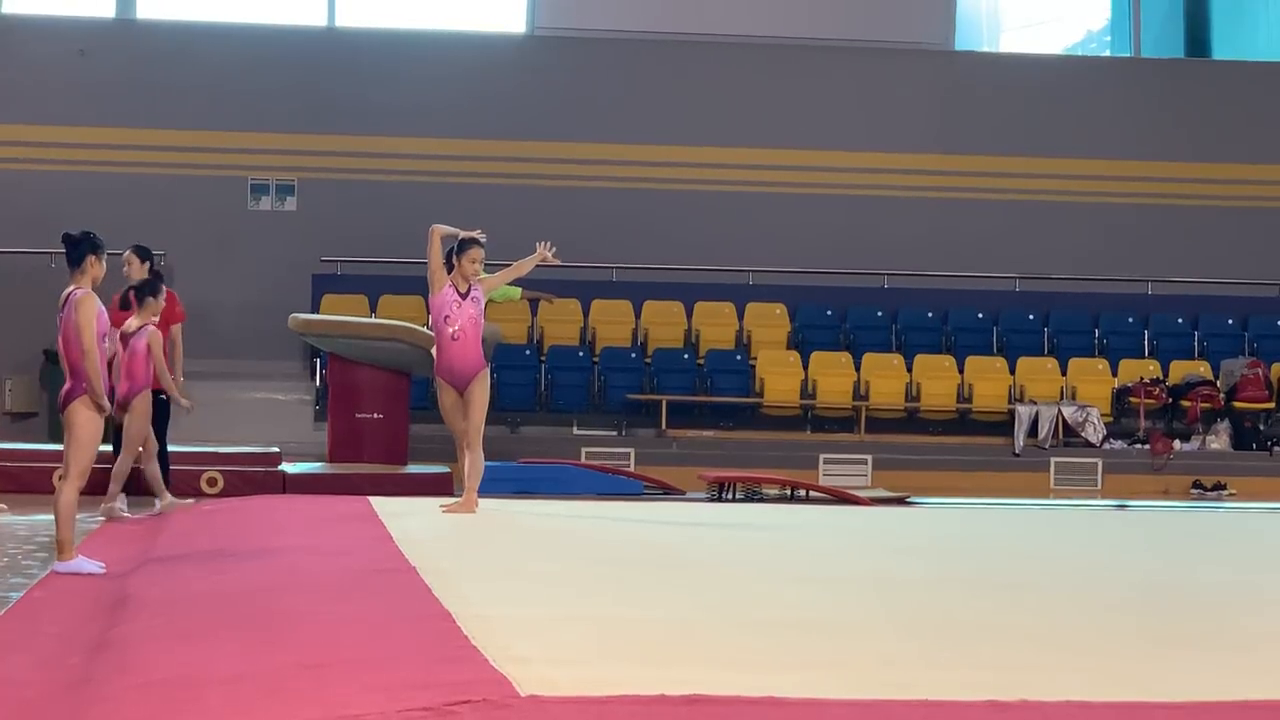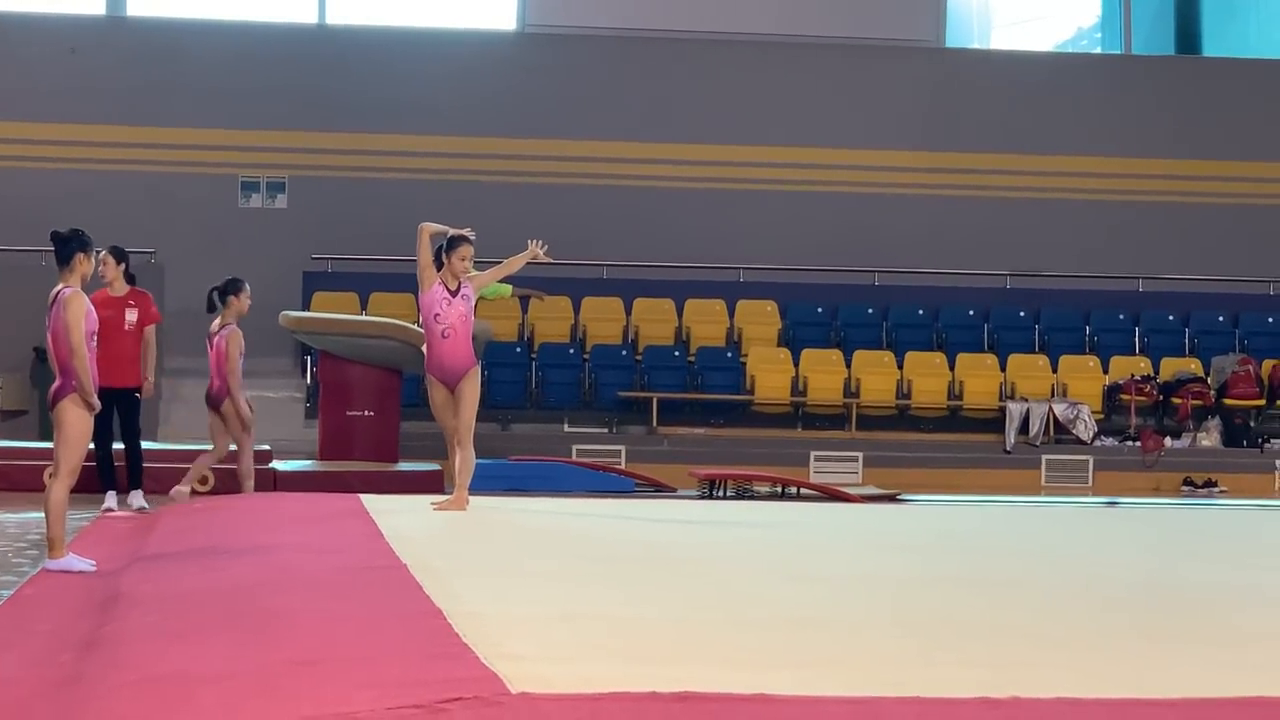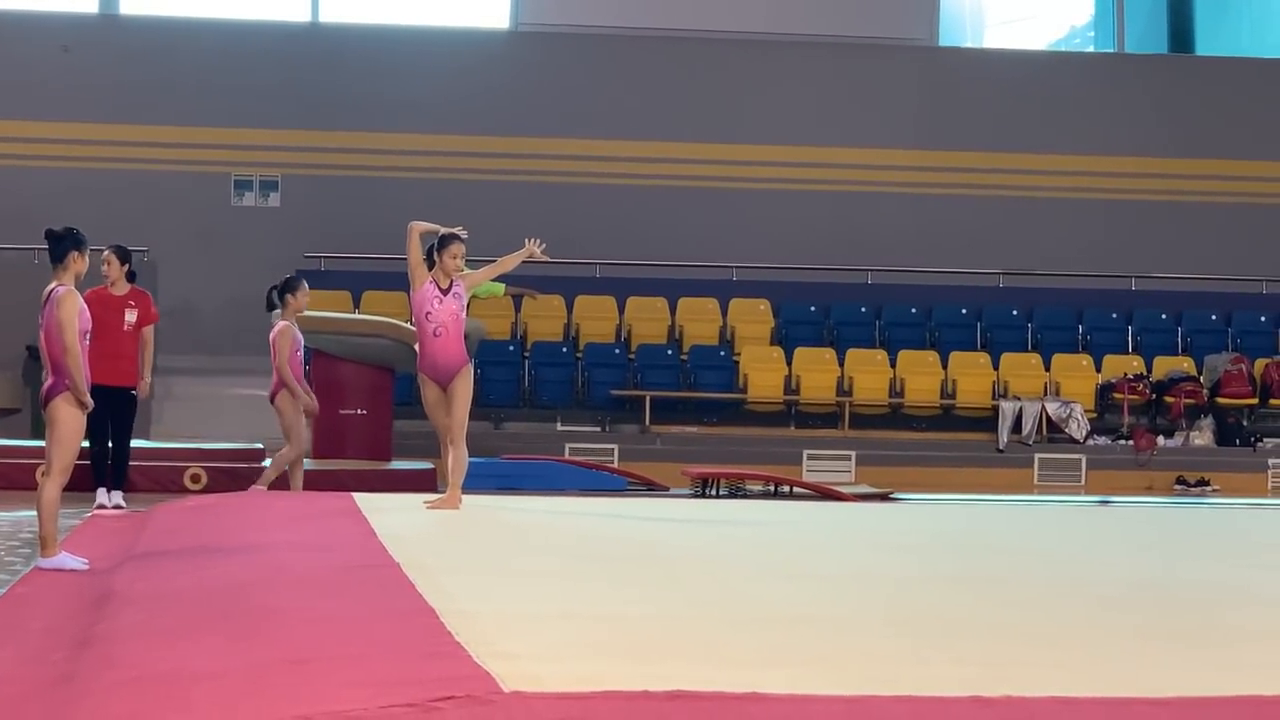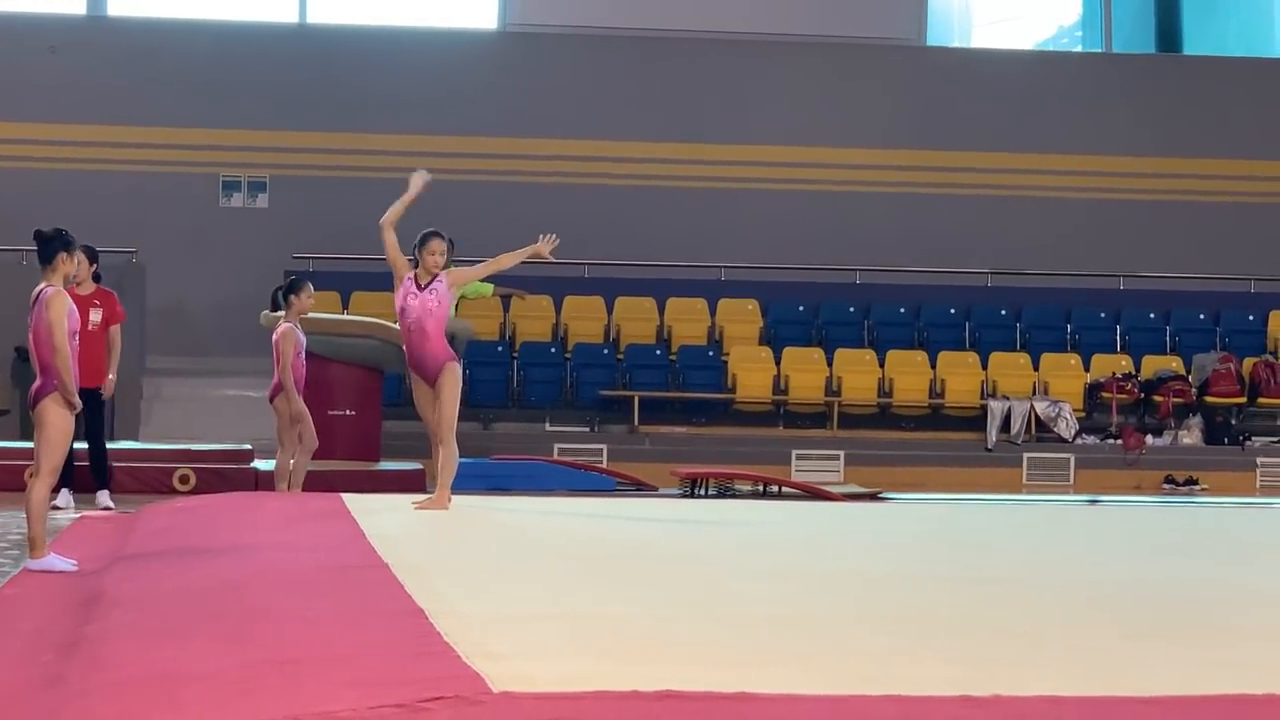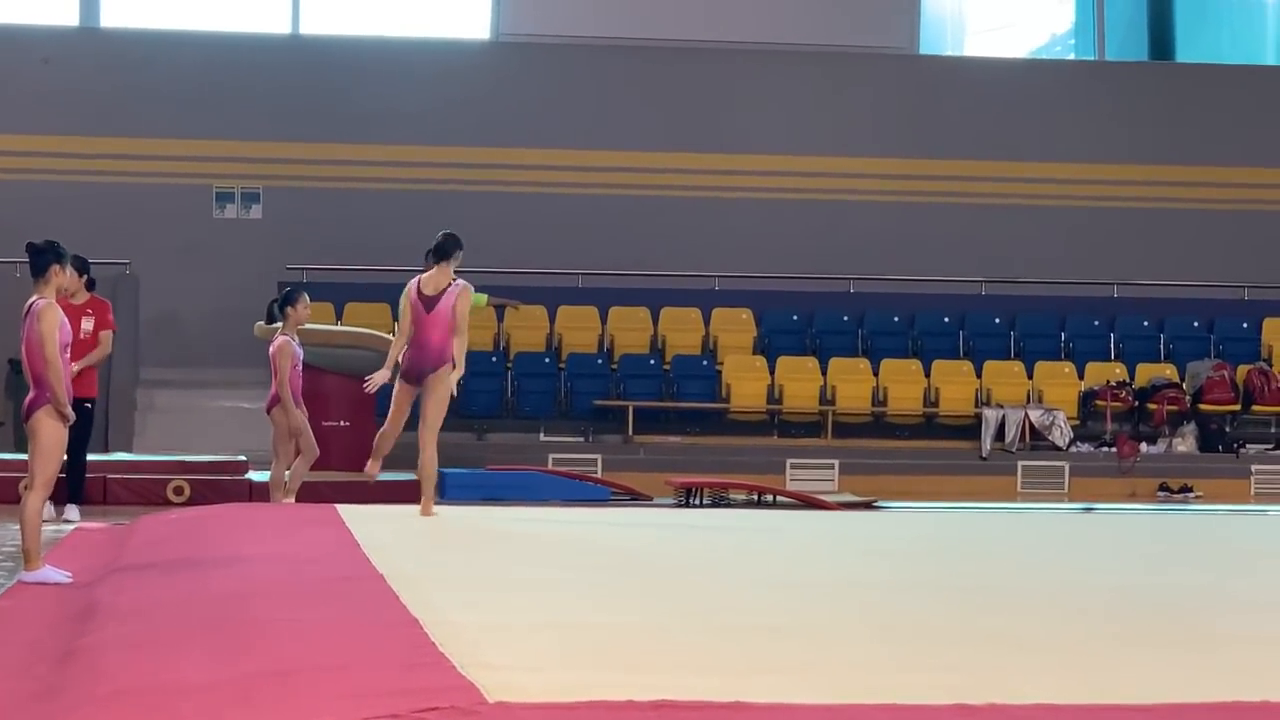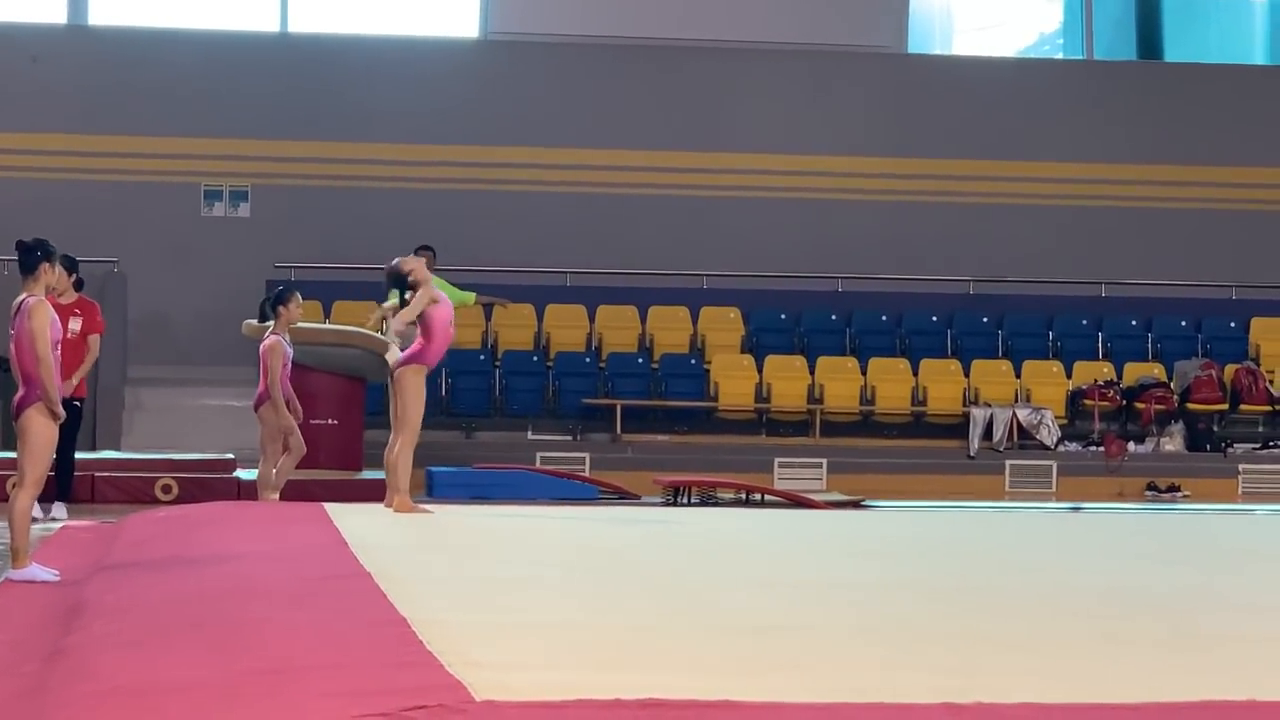
dt=0.7s
person 1, frame 1
left shoulder: (68, 297)
right shoulder: (86, 298)
left elbow: (66, 349)
right elbow: (89, 351)
right wrist: (101, 398)
left hip: (74, 394)
right hip: (85, 397)
left knee: (71, 479)
right knee: (73, 479)
left ankle: (68, 553)
right ankle: (66, 556)
person 1, frame 2
left shoulder: (57, 295)
right shoulder: (75, 297)
right elbow: (77, 350)
right wrist: (90, 396)
left hip: (64, 392)
right hip: (74, 395)
left knee: (62, 477)
right knee: (64, 477)
left ankle: (59, 551)
right ankle: (56, 554)
person 1, frame 3
left shoulder: (50, 293)
right shoulder: (68, 295)
left elbow: (47, 344)
right elbow: (71, 349)
right wrist: (83, 394)
left hip: (56, 390)
right hip: (67, 393)
left knee: (54, 475)
right knee: (56, 475)
left ankle: (51, 549)
right ankle: (49, 552)
person 1, frame 4
left shoulder: (39, 294)
right shoulder: (57, 296)
left elbow: (37, 345)
right elbow: (60, 349)
right wrist: (72, 395)
left hip: (45, 391)
right hip: (55, 395)
left knee: (42, 476)
right knee: (45, 476)
left ankle: (40, 550)
right ankle: (38, 554)
person 1, frame 5
left shoulder: (32, 306)
right shoulder: (49, 308)
left elbow: (30, 358)
right elbow: (52, 362)
right wrist: (64, 407)
left hip: (38, 403)
right hip: (48, 406)
left knee: (36, 488)
right knee: (39, 488)
left ankle: (34, 563)
right ankle: (32, 566)
person 1, frame 6
left shoulder: (19, 305)
right shoulder: (39, 306)
left elbow: (16, 356)
right elbow: (43, 359)
right wrist: (56, 404)
left hip: (27, 401)
right hip: (39, 404)
left knee: (26, 486)
right knee: (29, 486)
left ankle: (22, 561)
right ankle: (20, 564)
person 2, frame 1
left shoulder: (481, 287)
right shoulder: (439, 282)
left elbow: (515, 271)
right elbow: (435, 232)
left wrist: (539, 256)
right wrist: (462, 234)
left hip: (476, 373)
right hip: (446, 375)
left knee: (473, 439)
right knee: (460, 440)
left ankle: (469, 498)
right ankle: (467, 495)
person 2, frame 2
left shoulder: (471, 285)
right shoulder: (429, 280)
left elbow: (505, 269)
right elbow: (424, 229)
left wrist: (530, 254)
right wrist: (451, 232)
left hip: (466, 370)
right hip: (436, 373)
left knee: (464, 437)
right knee: (451, 438)
left ankle: (460, 495)
right ankle: (457, 493)
person 2, frame 3
left shoulder: (463, 283)
right shoulder: (420, 279)
left elbow: (499, 267)
right elbow: (413, 228)
left wrist: (527, 252)
right wrist: (442, 230)
left hip: (458, 368)
right hip: (428, 370)
left knee: (456, 435)
right knee: (444, 437)
left ankle: (453, 494)
right ankle: (449, 491)
person 2, frame 4
left shoulder: (450, 280)
right shoulder: (403, 276)
left elbow: (496, 265)
right elbow: (386, 227)
left wrist: (532, 250)
right wrist: (413, 192)
left hip: (444, 366)
right hip: (418, 370)
left knee: (446, 434)
right knee: (436, 435)
left ankle: (443, 493)
right ankle: (440, 491)
person 2, frame 5
left shoulder: (413, 285)
right shoulder: (462, 289)
left elbow: (403, 332)
right elbow: (460, 332)
left wrist: (388, 368)
right wrist: (458, 369)
left hip: (410, 363)
right hip: (437, 366)
left knee: (393, 424)
right knee: (427, 439)
left ankle: (374, 464)
right ankle: (427, 503)
person 2, frame 6
left shoulder: (428, 290)
right shoulder: (428, 291)
right elbow: (409, 310)
right wrist: (395, 326)
left hip: (409, 366)
right hip: (412, 368)
left knee: (400, 436)
right knee: (408, 436)
left ankle: (393, 496)
right ankle: (402, 499)
person 3, frame 1
left shoulder: (167, 298)
right shoulder: (119, 300)
left elbow: (176, 340)
left wrist: (178, 376)
left hip: (156, 382)
left knee: (157, 442)
right knee: (121, 440)
left ankle: (161, 497)
right ankle: (120, 496)
person 3, frame 2
left shoulder: (142, 299)
right shoulder: (94, 301)
left elbow: (149, 341)
left wrist: (149, 376)
left hip: (130, 382)
right hip: (99, 381)
left knee: (131, 437)
right knee: (102, 440)
left ankle: (136, 492)
right ankle: (110, 493)
person 3, frame 3
left shoulder: (142, 299)
right shoulder: (92, 297)
left elbow: (148, 342)
left wrist: (146, 377)
left hip: (127, 381)
right hip: (96, 379)
left knee: (121, 439)
right knee: (97, 438)
left ankle: (117, 491)
right ankle: (101, 490)
person 3, frame 4
left shoulder: (108, 298)
left elbow: (115, 341)
left wrist: (111, 375)
left hip: (94, 381)
left knee: (95, 437)
left ankle: (104, 492)
right ankle: (64, 491)
person 3, frame 5
left shoulder: (101, 307)
right shoulder: (56, 306)
left elbow: (105, 347)
left wrist: (76, 367)
left hip: (83, 390)
left knee: (76, 449)
left ankle: (73, 504)
right ankle: (44, 502)
person 3, frame 6
left shoulder: (89, 308)
left elbow: (93, 352)
left wrist: (73, 381)
left hip: (72, 391)
left knee: (65, 449)
left ankle: (60, 503)
right ankle: (34, 501)
person 4, frame 1
left shoulder: (125, 328)
right shoulder: (152, 333)
left elbow: (118, 366)
right elbow: (161, 372)
left wrist: (118, 401)
right wrist: (178, 398)
left hip: (124, 393)
right hip: (139, 395)
left knee: (151, 448)
right knee: (129, 452)
left ankle: (165, 499)
right ankle: (110, 503)
person 4, frame 2
left shoulder: (215, 328)
right shoulder: (234, 333)
right elbow: (232, 373)
left wrist: (243, 397)
right wrist: (242, 407)
left hip: (214, 393)
right hip: (227, 395)
left knee: (219, 449)
right knee: (246, 447)
left ankle: (182, 488)
person 4, frame 3
left shoulder: (290, 326)
right shoulder: (285, 328)
right elbow: (282, 365)
left wrist: (309, 394)
right wrist: (302, 394)
left hip: (292, 393)
right hip: (285, 393)
left knee: (300, 447)
right knee: (297, 445)
right ankle: (260, 485)
person 4, frame 4
left shoulder: (294, 327)
right shoulder: (287, 330)
right elbow: (284, 368)
right wrist: (294, 401)
left hip: (292, 394)
right hip: (285, 394)
left knee: (309, 443)
right knee: (288, 448)
left ankle: (295, 491)
person 4, frame 5
left shoulder: (292, 339)
right shoulder: (284, 343)
right elbow: (282, 382)
left wrist: (300, 408)
right wrist: (292, 415)
left hip: (290, 404)
right hip: (283, 405)
left knee: (310, 452)
right knee: (283, 459)
left ankle: (288, 497)
person 4, frame 6
left shoulder: (283, 337)
right shoulder: (275, 342)
right elbow: (273, 381)
left wrist: (294, 402)
right wrist: (283, 414)
left hip: (277, 402)
right hip: (270, 403)
left knee: (297, 449)
right knee: (270, 457)
left ankle: (271, 494)
right ankle: (266, 501)
